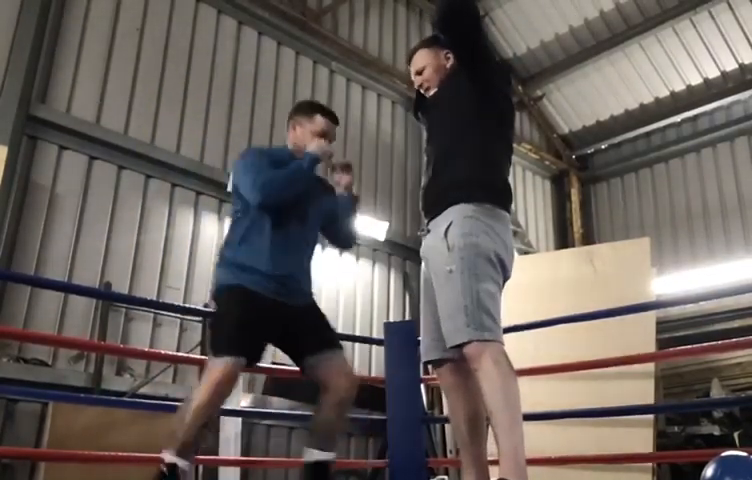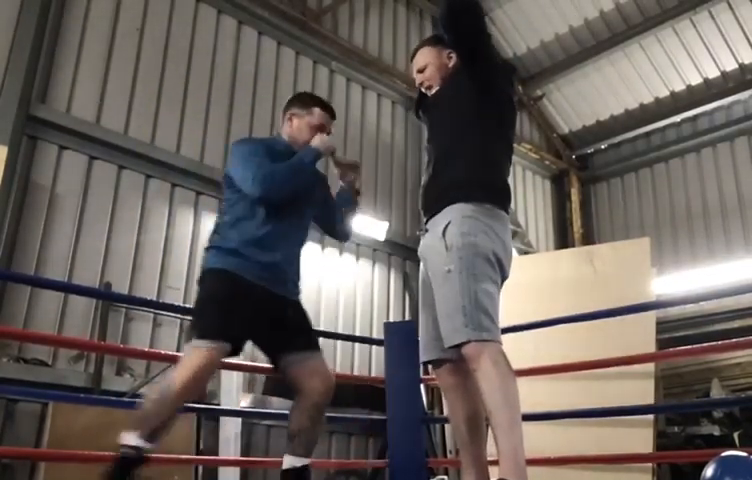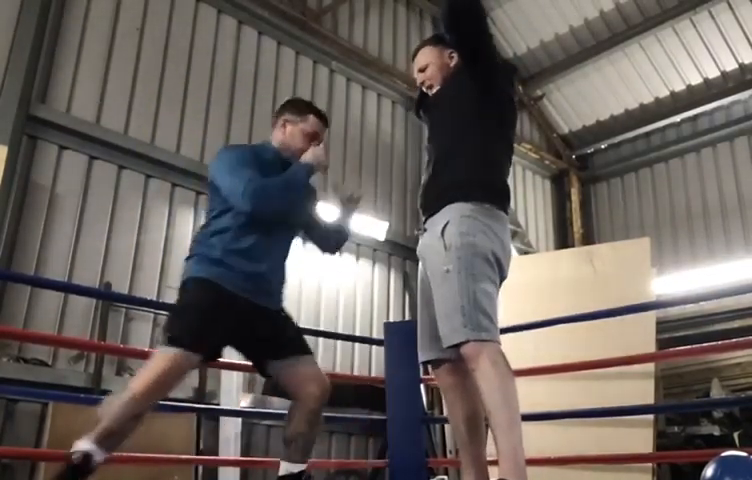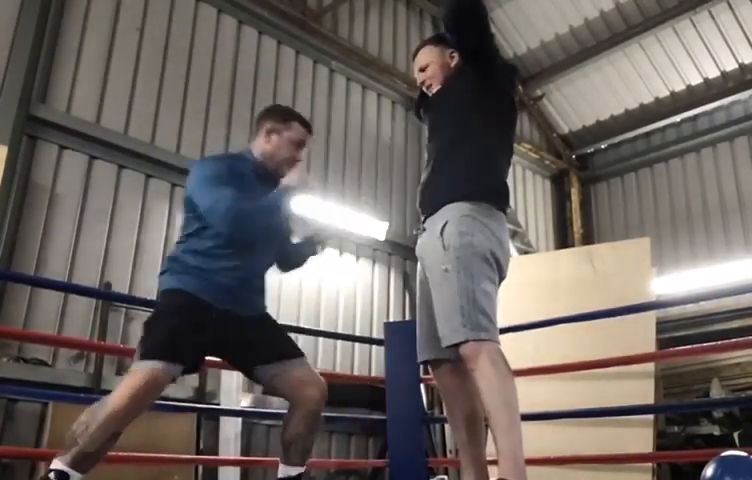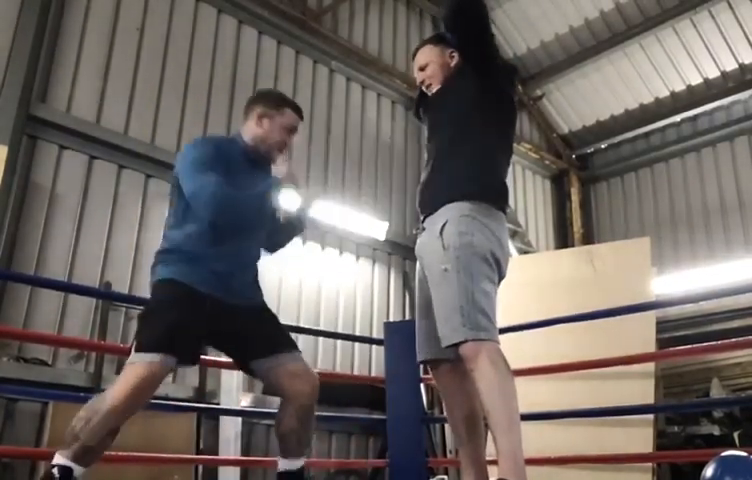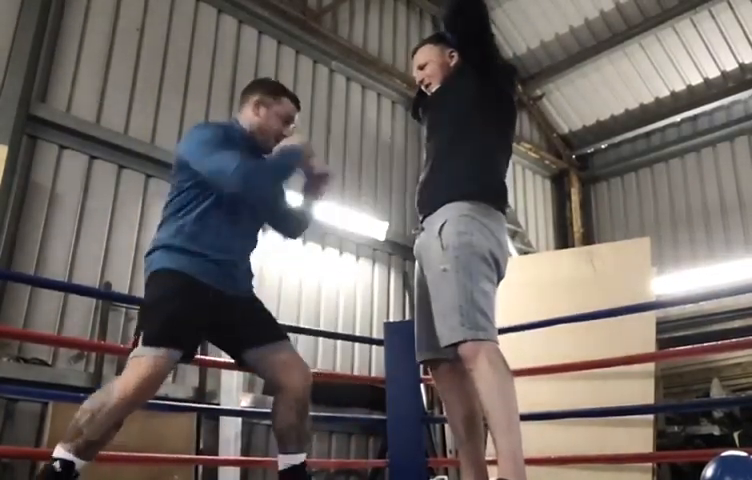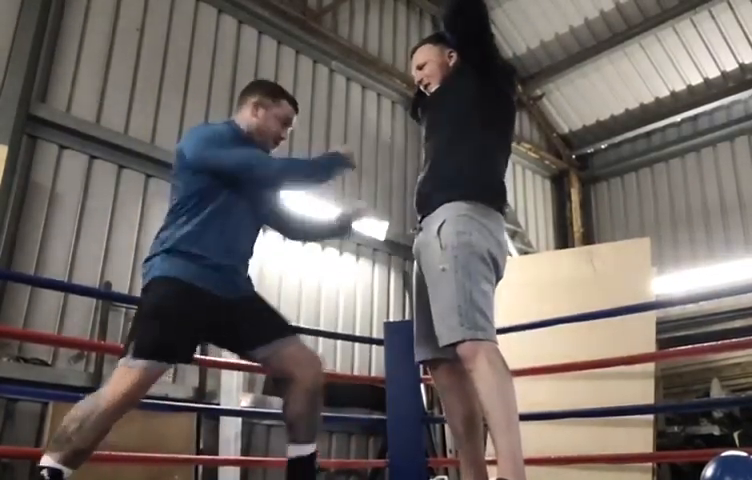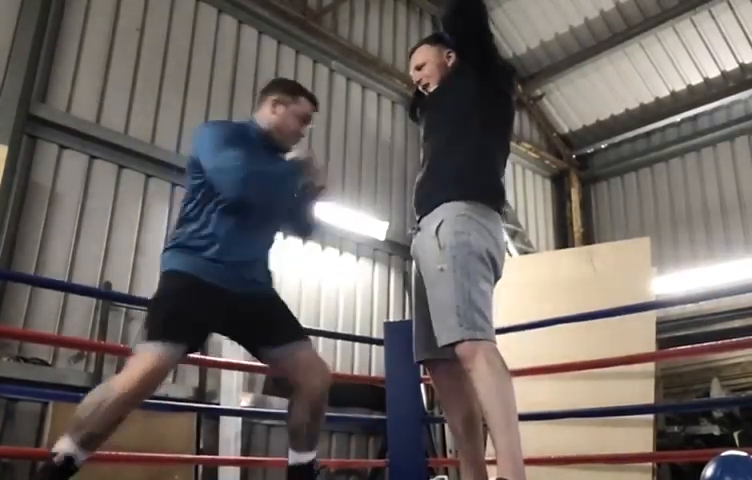
dt=0.1s
person 1, frame 1
left shoulder: (480, 79)
right shoulder: (444, 105)
right elbow: (421, 106)
left hip: (468, 221)
right hip: (441, 232)
left knee: (478, 345)
right knee: (448, 362)
person 1, frame 2
left shoulder: (482, 78)
right shoulder: (445, 104)
right elbow: (422, 105)
left hip: (467, 221)
right hip: (441, 231)
left knee: (477, 344)
right knee: (448, 361)
person 1, frame 3
left shoulder: (483, 78)
right shoulder: (446, 104)
right elbow: (424, 104)
left hip: (465, 220)
right hip: (440, 231)
left knee: (475, 344)
right knee: (446, 361)
person 1, frame 4
left shoulder: (484, 79)
right shoulder: (446, 106)
right elbow: (422, 106)
left hip: (465, 220)
right hip: (439, 230)
left knee: (475, 344)
right knee: (446, 361)
person 1, frame 5
left shoulder: (484, 79)
right shoulder: (446, 105)
right elbow: (422, 105)
left hip: (463, 219)
right hip: (438, 229)
left knee: (474, 343)
right knee: (445, 360)
person 1, frame 6
left shoulder: (484, 79)
right shoulder: (444, 104)
right elbow: (419, 108)
left hip: (464, 219)
right hip: (437, 228)
left knee: (473, 343)
right knee: (444, 361)
person 1, frame 7
left shoulder: (483, 79)
right shoulder: (444, 104)
right elbow: (419, 108)
left hip: (462, 219)
right hip: (435, 228)
left knee: (472, 343)
right knee: (443, 361)
person 1, frame 8
left shoulder: (481, 78)
right shoulder: (440, 105)
left hip: (459, 219)
right hip: (433, 227)
left knee: (471, 343)
right knee: (442, 360)
person 2, frame 1
left shoulder: (320, 188)
right shoulder: (255, 160)
left elbow: (344, 238)
right elbow: (265, 194)
left wrist: (345, 196)
right wrist: (309, 159)
left hip: (295, 298)
right hip: (245, 287)
left knee: (342, 381)
right knee: (220, 377)
person 2, frame 2
left shoulder: (313, 180)
right shoulder: (248, 149)
left elbow: (339, 230)
right elbow: (266, 186)
left wrist: (349, 191)
right wrist: (311, 154)
left hip: (280, 291)
right hip: (233, 274)
left knee: (319, 384)
right knee: (201, 363)
person 2, frame 3
left shoulder: (297, 187)
right shoulder: (235, 158)
left elbow: (327, 241)
right elbow: (254, 201)
left wrist: (344, 219)
right wrist: (305, 169)
left hip: (263, 300)
right hip: (213, 283)
left knee: (315, 388)
right knee: (163, 372)
person 2, frame 4
left shoulder: (273, 194)
right shoulder: (215, 170)
left elbow: (283, 259)
right elbow: (231, 222)
left wrist: (309, 247)
right wrist: (284, 192)
left hip: (246, 309)
right hip: (191, 295)
left knee: (311, 390)
right knee: (140, 387)
person 2, frame 5
left shoulder: (263, 177)
right shoulder: (203, 152)
left elbow: (271, 240)
right elbow: (214, 208)
left wrist: (298, 219)
right wrist: (272, 185)
left hip: (241, 298)
right hip: (185, 285)
left knee: (303, 384)
right knee: (139, 380)
person 2, frame 6
left shoulder: (259, 169)
right shoulder: (205, 137)
left elbow: (289, 226)
right elbow: (240, 179)
left wrist: (312, 197)
right wrist: (292, 156)
left hip: (232, 288)
right hip: (179, 275)
left knee: (295, 377)
right knee: (145, 376)
person 2, frame 7
left shoulder: (260, 175)
right shoulder: (206, 140)
left elbow: (290, 227)
right elbow: (274, 171)
left wrist: (336, 225)
right wrist: (336, 161)
left hip: (233, 289)
right hip: (180, 279)
left knee: (308, 370)
right knee: (129, 385)
person 2, frame 8
left shoulder: (277, 165)
right shoulder: (218, 134)
left elbow: (303, 227)
right elbow: (240, 185)
left wrist: (308, 188)
right wrist: (300, 179)
left hip: (250, 287)
right hip: (195, 274)
left knee: (315, 377)
right knee: (147, 372)
